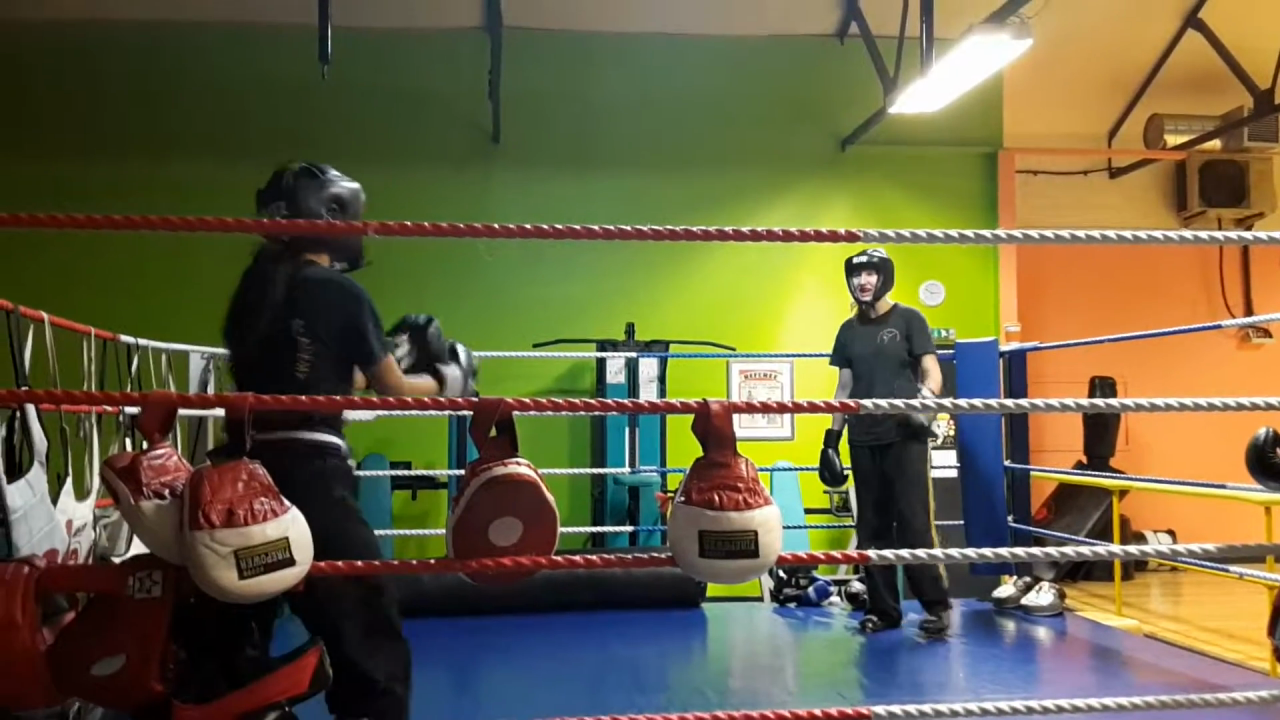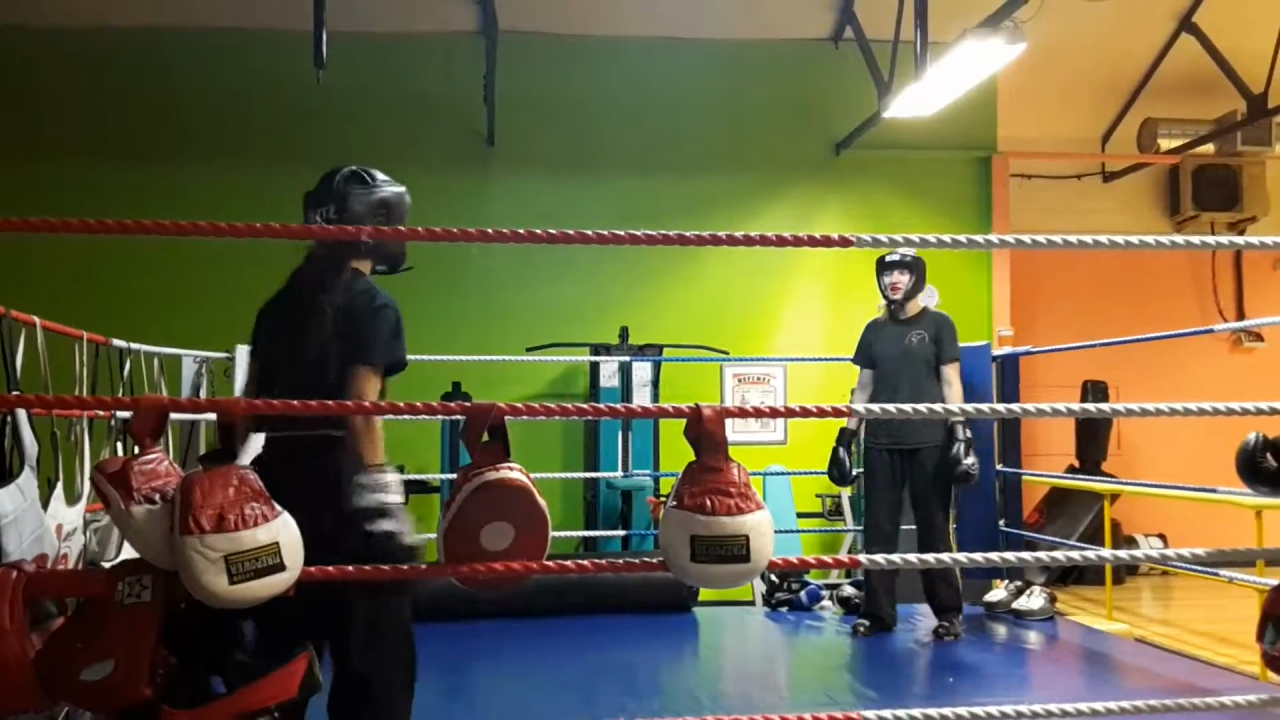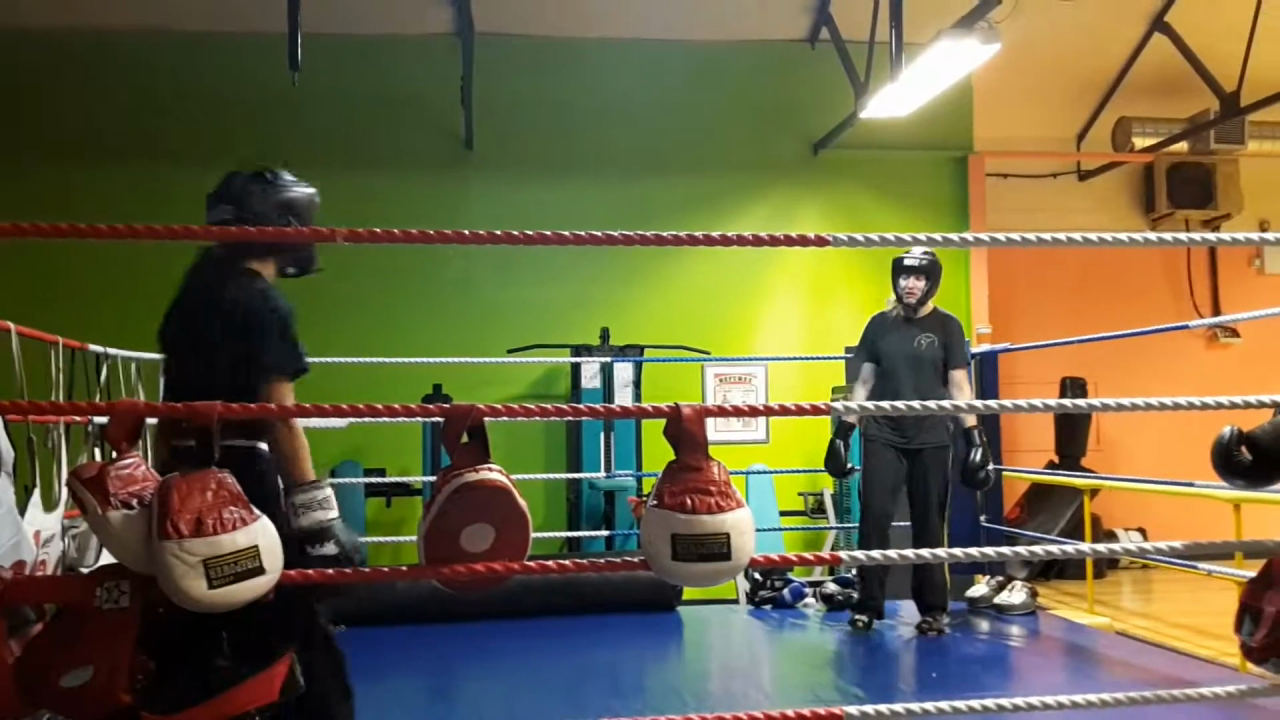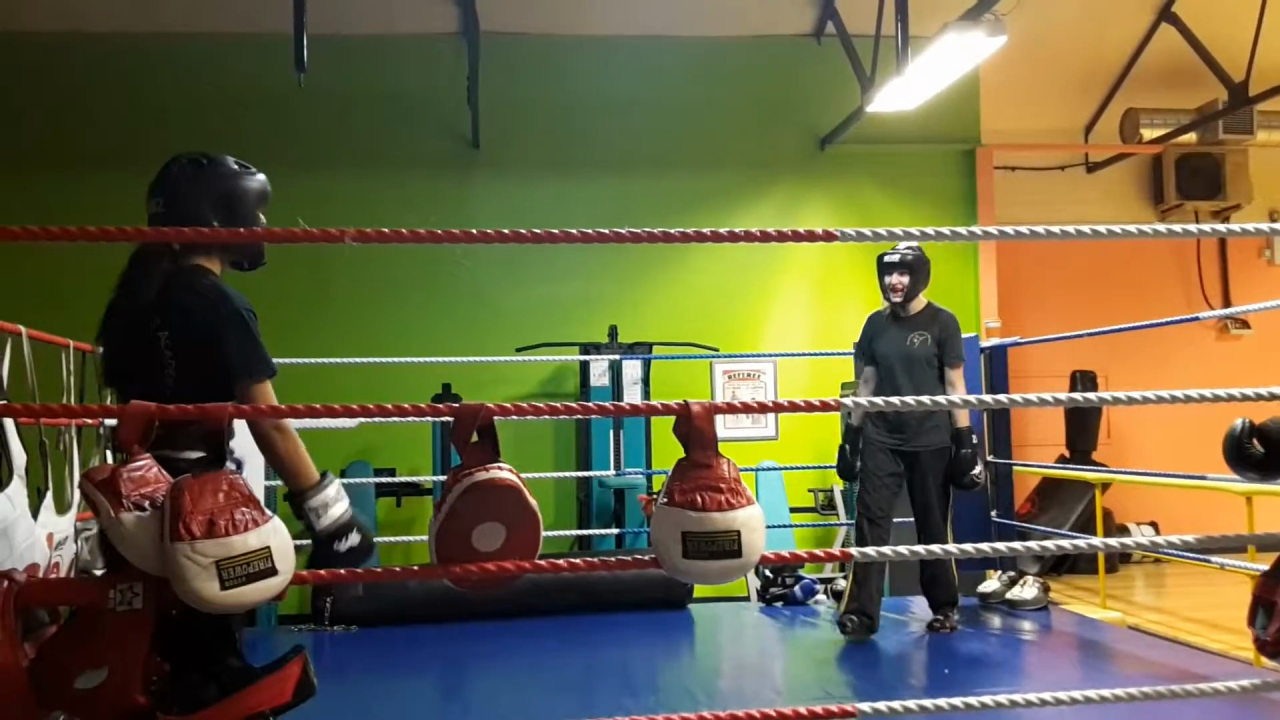
dt=0.4s
person 1, frame 1
left shoulder: (253, 295)
right shoulder: (338, 292)
right elbow: (392, 386)
left wrist: (400, 348)
right wrist: (450, 378)
right hip: (309, 472)
left knee: (228, 633)
right knee: (367, 634)
person 1, frame 2
left shoulder: (283, 302)
right shoulder: (373, 305)
left elbow: (251, 402)
right elbow: (361, 410)
right wrist: (381, 505)
left hip: (278, 473)
right hip: (336, 479)
left knee: (283, 637)
right knee: (373, 640)
person 1, frame 3
left shoulder: (192, 302)
right shoulder: (264, 306)
left elbow: (171, 417)
right elbow: (280, 420)
right wrist: (319, 519)
right hip: (244, 488)
left knee: (194, 654)
right knee: (302, 649)
person 1, frame 4
left shoulder: (141, 296)
right shoulder: (218, 304)
right elbow: (267, 423)
right wrist: (328, 513)
left knee: (164, 664)
right knee: (209, 671)
person 2, frame 1
left shoulder: (908, 319)
right shoulder: (849, 330)
left elbow: (933, 374)
left wrist: (923, 399)
right wrist: (831, 438)
left hip: (904, 435)
right hip: (863, 440)
left knee: (913, 518)
right knee: (872, 524)
left ankle: (936, 605)
right ankle: (883, 607)
person 2, frame 2
left shoulder: (938, 324)
right shoulder: (874, 330)
left elbow: (951, 383)
right elbow: (864, 388)
left wrist: (959, 433)
right wrist: (845, 437)
left hip: (929, 441)
right hip: (881, 442)
left knee: (933, 527)
right knee: (878, 527)
left ankle: (948, 612)
right ankle: (878, 612)
person 2, frame 3
left shoulder: (947, 326)
right shoulder: (879, 324)
left elbow: (959, 386)
right elbow: (864, 382)
left wrist: (975, 438)
right wrist: (843, 432)
left hip: (931, 440)
right hip: (882, 436)
left knee: (929, 525)
right knee: (874, 515)
left ankle: (933, 609)
right ankle: (869, 603)
person 2, frame 4
left shoulder: (941, 322)
right shoulder: (876, 324)
left elbow: (955, 385)
left wrist: (965, 440)
right wrist: (850, 436)
left hip: (931, 441)
right hip: (880, 438)
left knee: (933, 526)
right knee: (870, 519)
left ankle: (944, 607)
right ankle: (861, 611)
